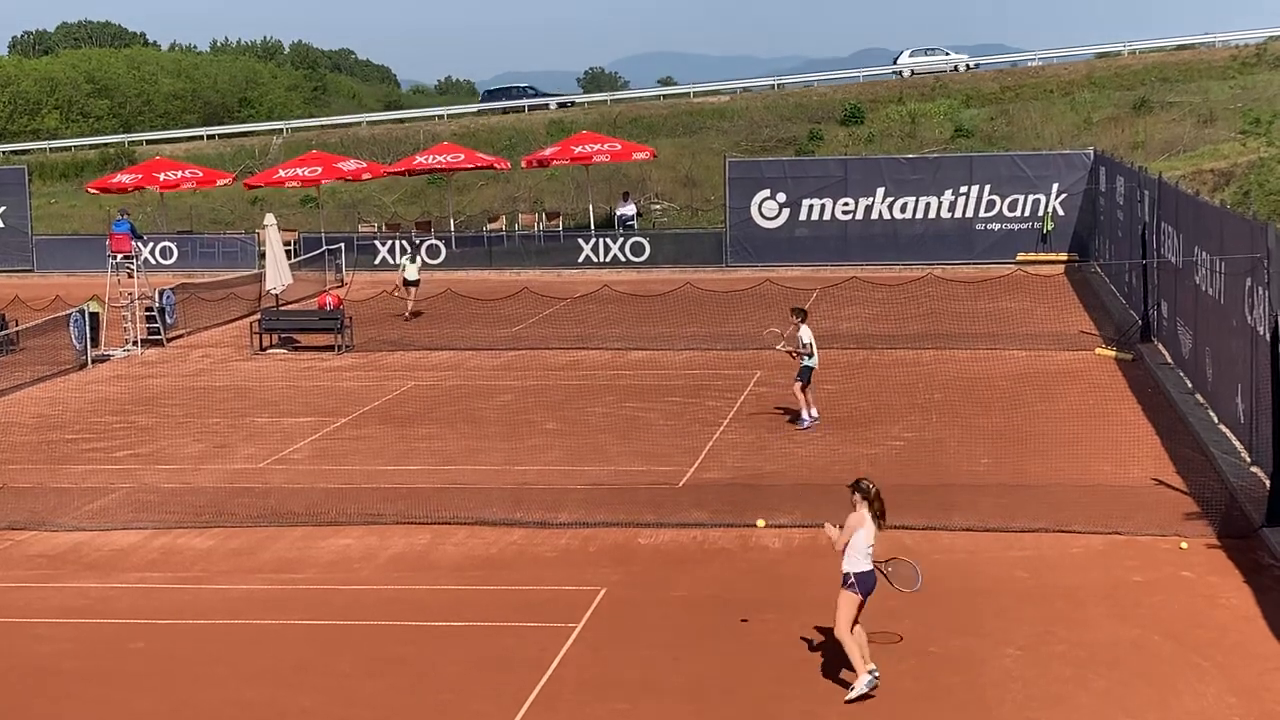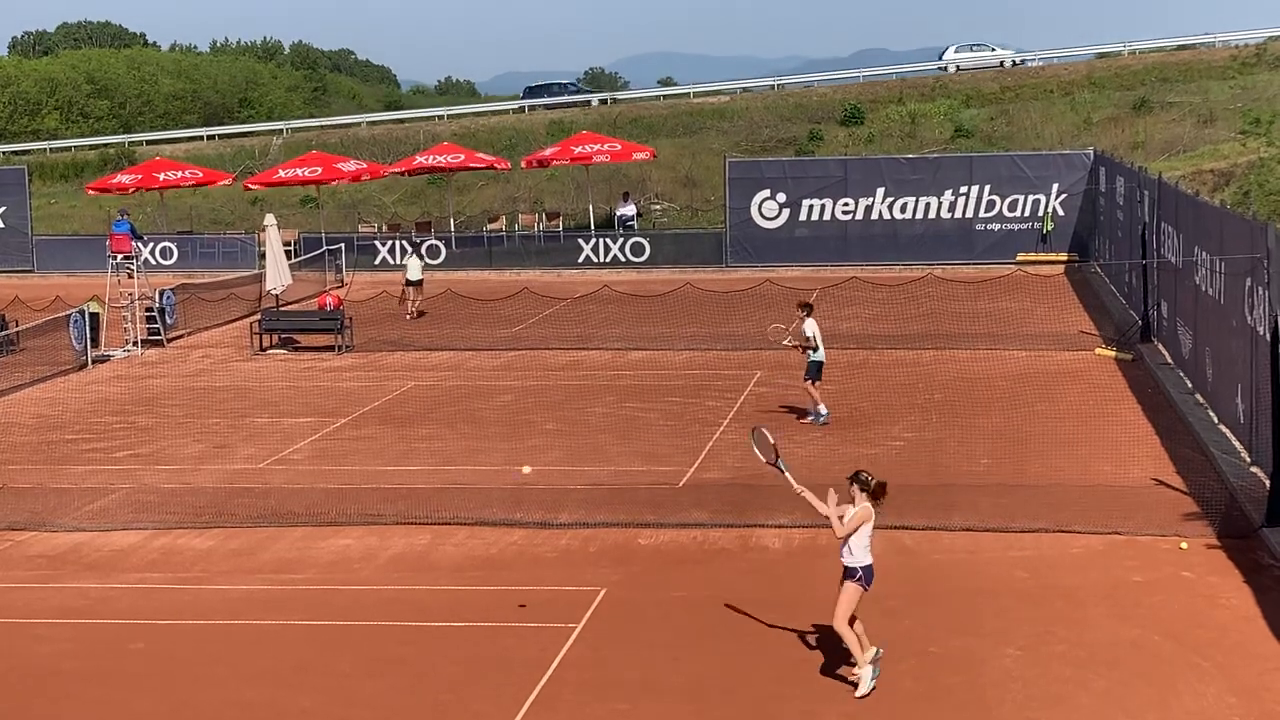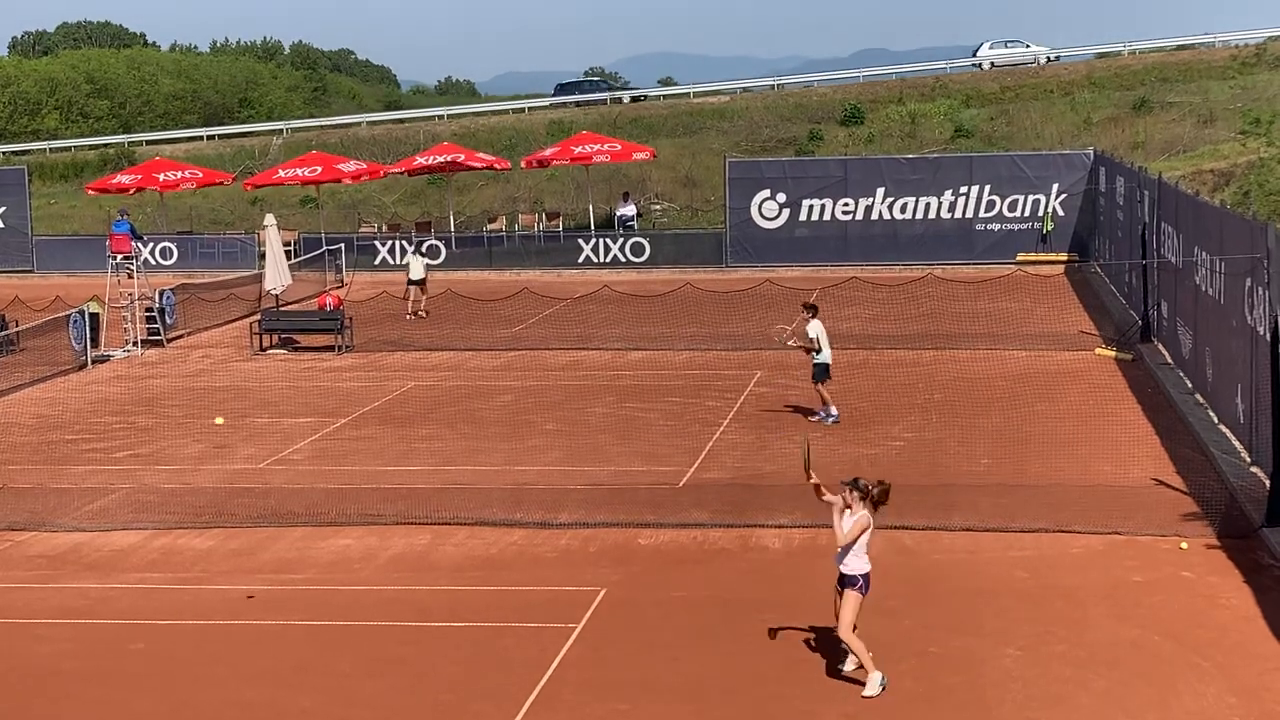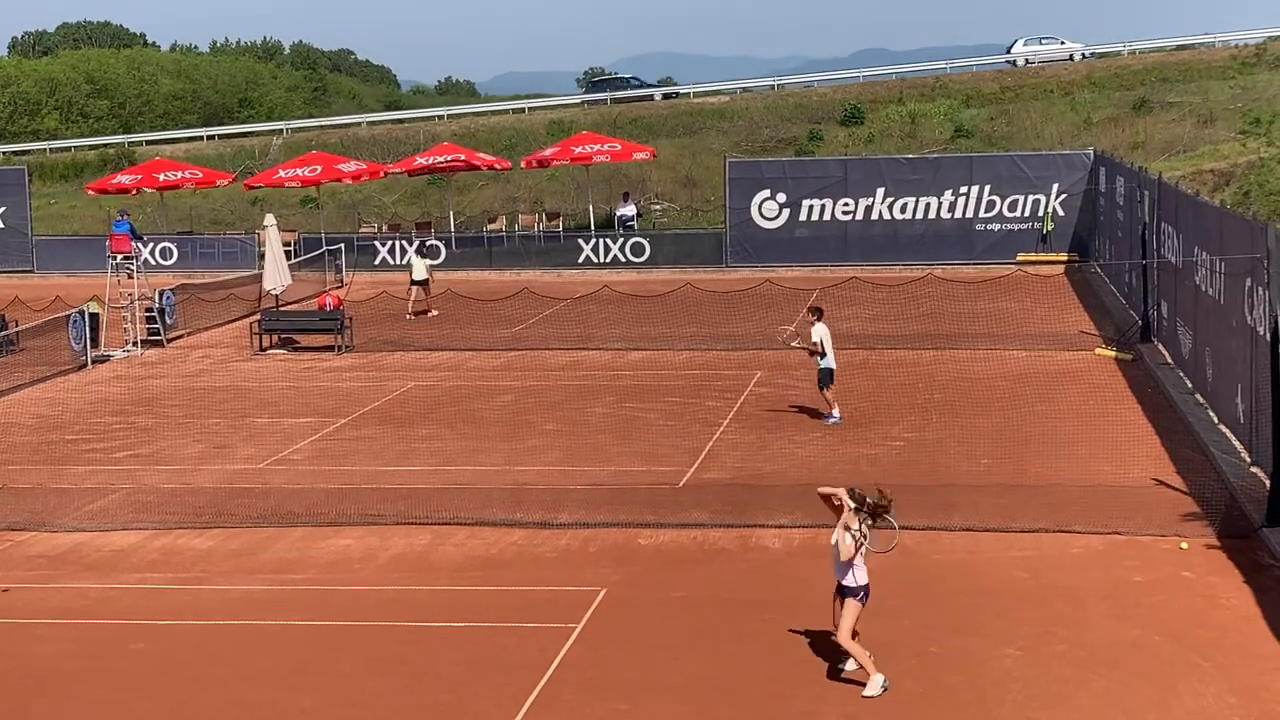
dt=0.1s
person 1, frame 1
left shoulder: (856, 517)
right shoulder: (869, 517)
left elbow: (839, 547)
left wrist: (831, 533)
left hip: (857, 578)
right hip: (865, 576)
left knee: (841, 631)
right knee: (852, 623)
left ankle: (864, 677)
right ankle: (869, 667)
person 1, frame 2
left shoulder: (864, 510)
right shoulder: (855, 507)
left elbow: (840, 532)
right elbow: (832, 514)
left wrist: (833, 506)
right wrist: (808, 496)
left hip: (859, 571)
right hip: (852, 569)
left knee: (839, 624)
right knee: (849, 617)
left ankle: (866, 670)
right ankle: (869, 652)
person 1, frame 3
left shoulder: (863, 519)
right shoulder: (847, 510)
left elbow: (841, 541)
right elbow: (824, 496)
left wrist: (835, 514)
right wrist: (816, 484)
left hip: (857, 579)
right hip: (845, 575)
left knee: (844, 632)
right knee: (843, 621)
left ankle: (875, 675)
right ankle: (860, 655)
person 1, frame 4
left shoulder: (860, 530)
right shoulder: (844, 516)
left elbow: (845, 557)
right elbow: (821, 492)
left wrist: (841, 529)
right wrist: (837, 492)
left hip: (857, 589)
right hip: (842, 585)
left knee: (843, 639)
right knee: (841, 628)
left ankle: (877, 677)
right ankle: (860, 656)
